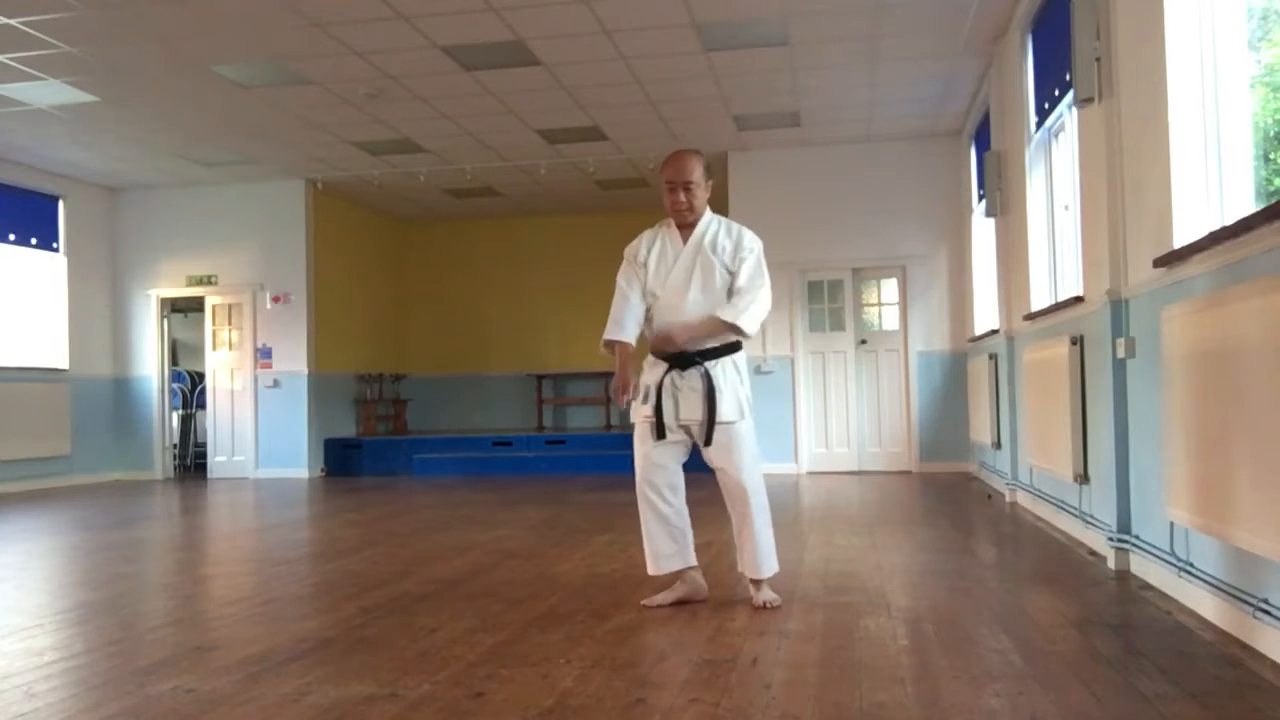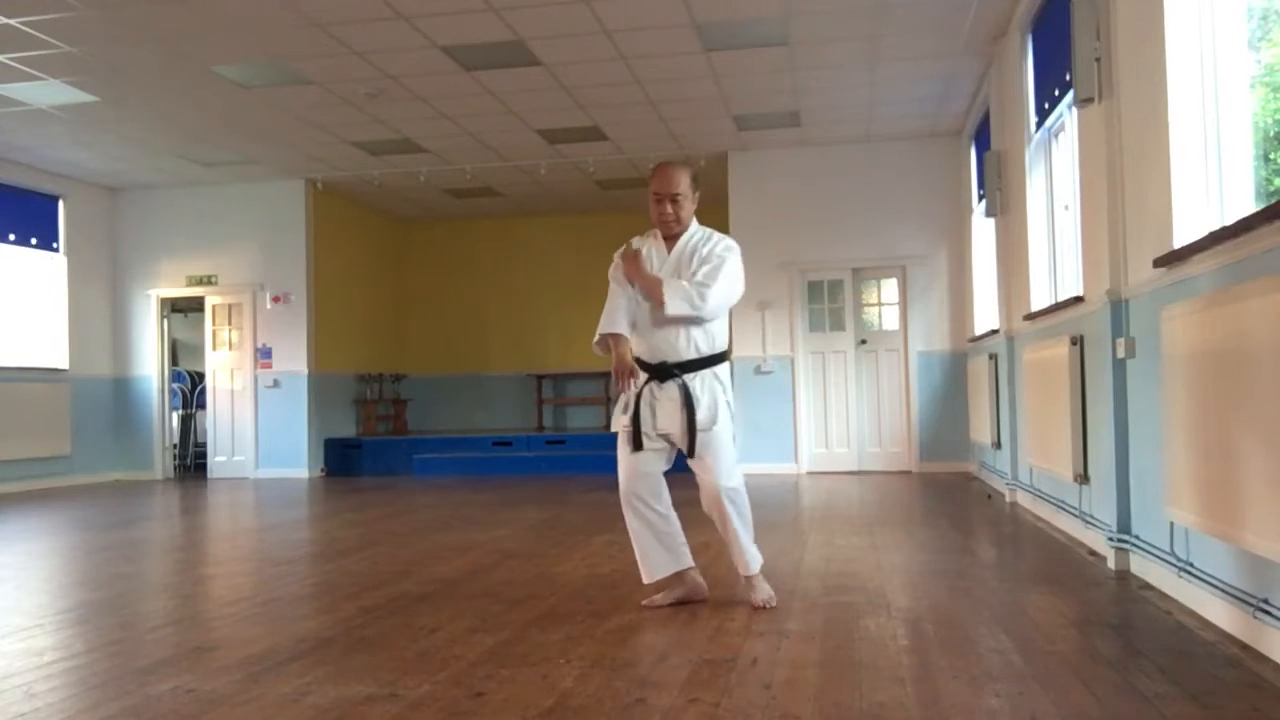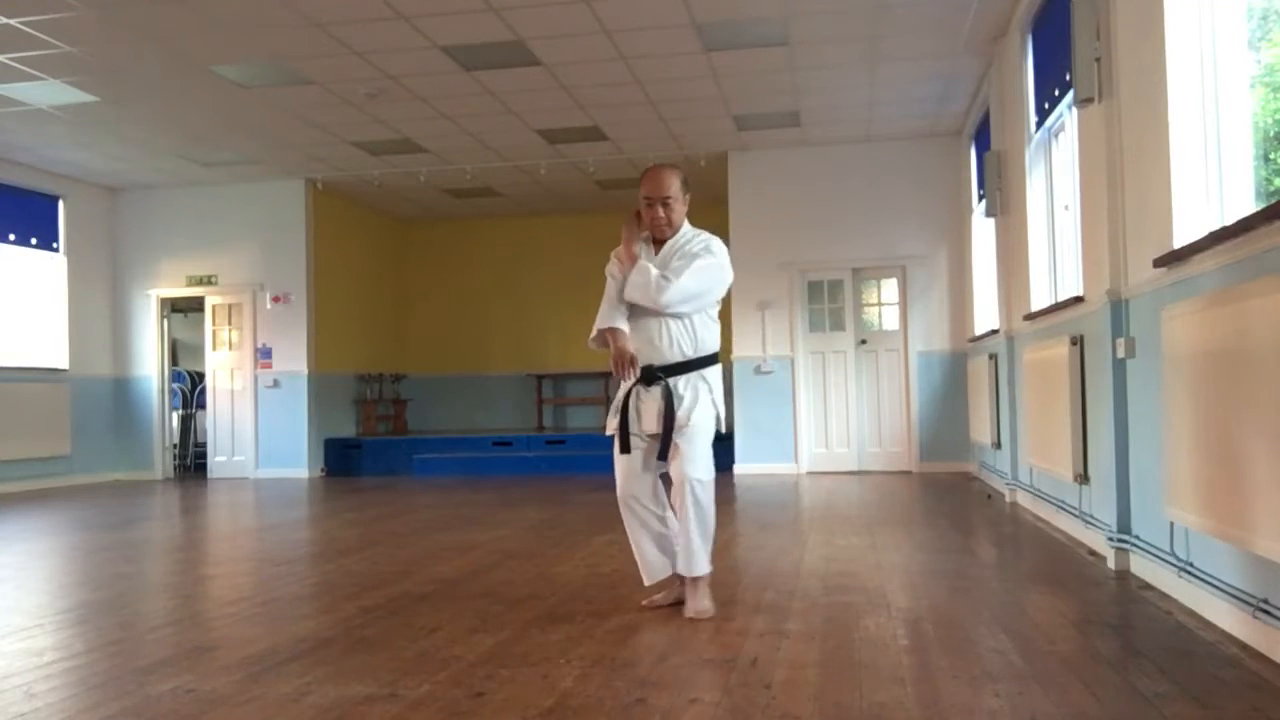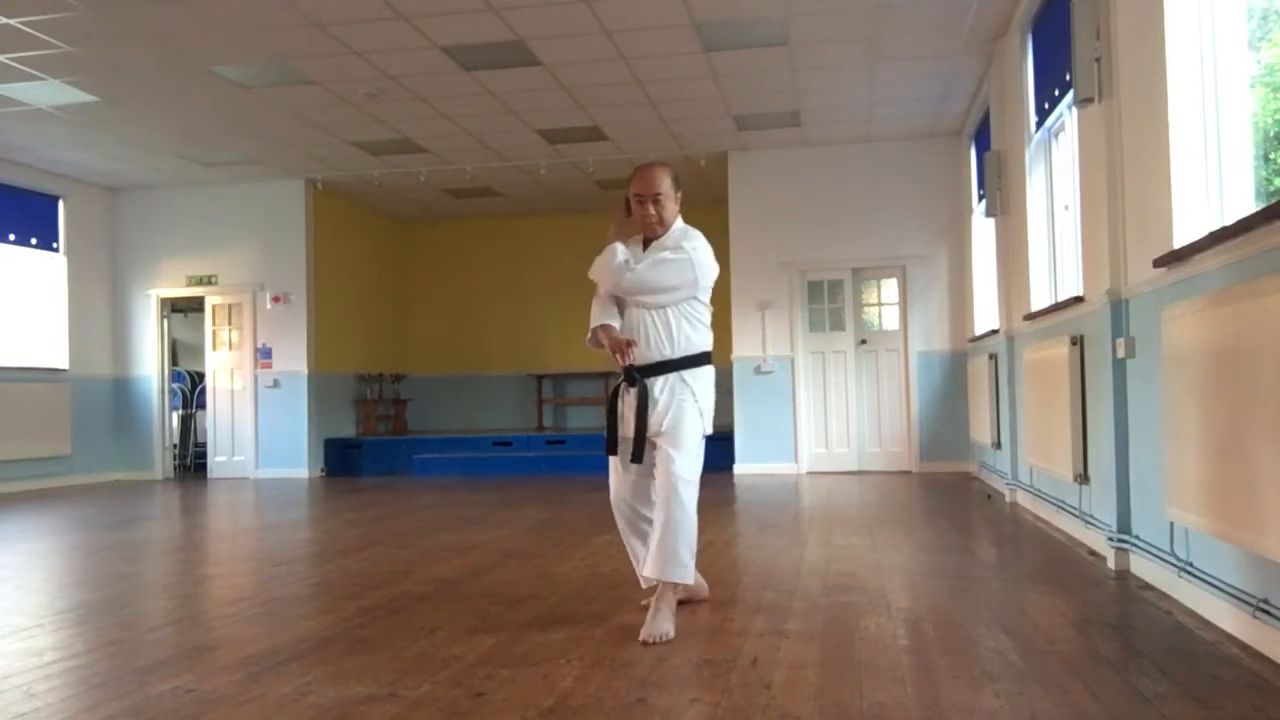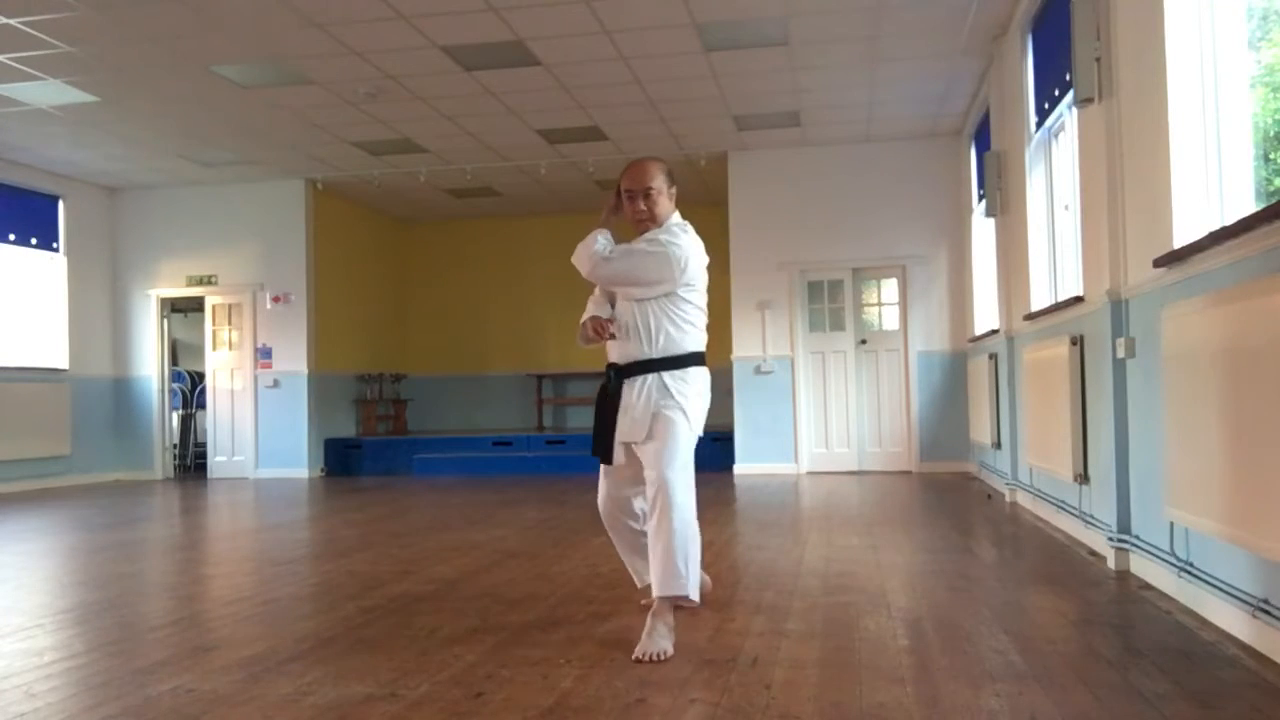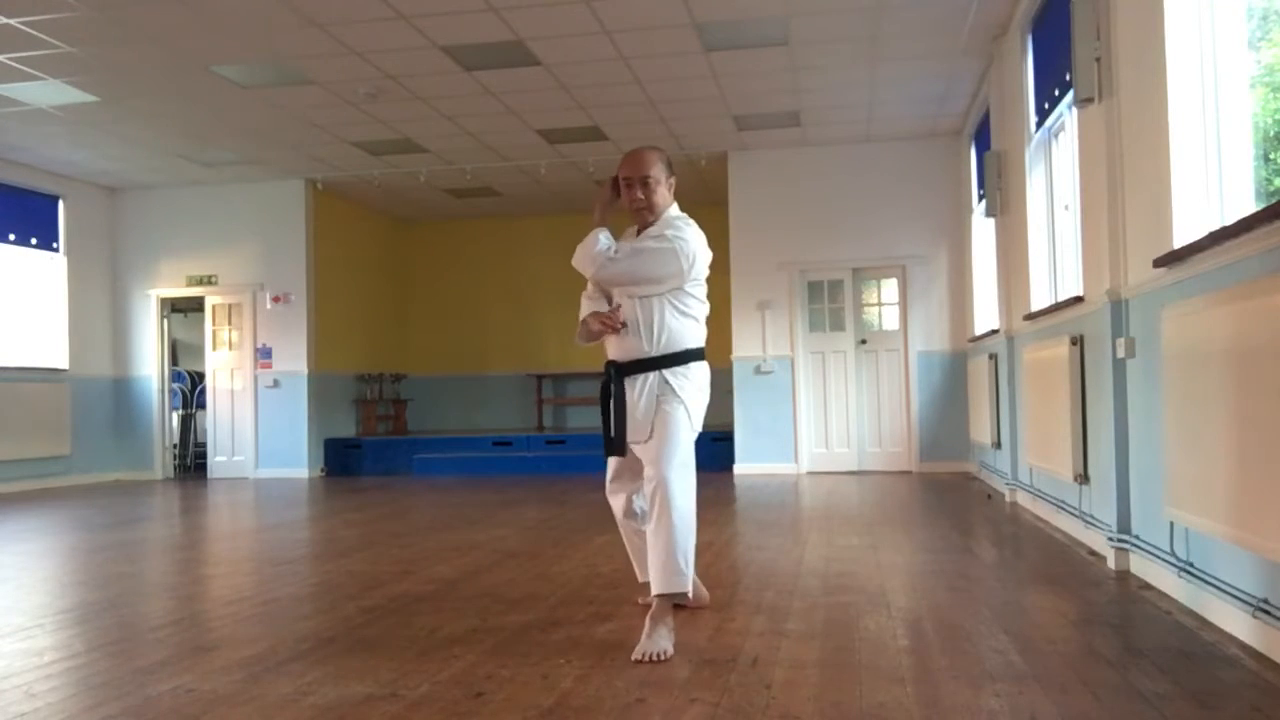
dt=0.3s
person 1, frame 1
left shoulder: (738, 240)
right shoulder: (644, 246)
left elbow: (752, 303)
right elbow: (627, 306)
left wrist: (689, 332)
right wrist: (624, 363)
left hip: (718, 375)
right hip: (661, 377)
left knee: (741, 478)
right knee: (654, 478)
left ankle: (759, 577)
right ankle: (688, 577)
person 1, frame 2
left shoulder: (720, 249)
right shoulder: (632, 254)
left elbow: (700, 301)
right elbow: (618, 309)
left wrist: (643, 278)
right wrist: (620, 352)
left hip: (700, 384)
right hip: (645, 387)
left knee: (721, 482)
right knee: (636, 485)
left ankle: (752, 573)
right ankle: (684, 577)
person 1, frame 3
left shoulder: (708, 252)
right shoulder: (628, 258)
left elbow: (661, 295)
right elbow: (613, 306)
left wrist: (629, 250)
right wrist: (616, 342)
left hip: (691, 385)
right hip: (639, 386)
left knee: (690, 477)
right knee: (634, 488)
left ankle: (697, 579)
right ankle: (683, 577)
person 1, frame 4
left shoulder: (691, 249)
right shoulder: (628, 253)
left elbow: (616, 279)
right elbow: (605, 303)
left wrist: (615, 238)
right wrist: (608, 334)
left hip: (680, 385)
right hip: (633, 388)
left knee: (675, 482)
right knee: (627, 493)
left ankle: (664, 596)
right ankle: (684, 579)
person 1, frame 5
left shoulder: (676, 245)
right shoulder: (637, 249)
left elbow: (594, 265)
right elbow: (604, 297)
left wrist: (605, 223)
right wrist: (593, 322)
left hip: (671, 386)
right hip: (629, 388)
left knee: (669, 489)
right knee: (617, 499)
left ankle: (663, 612)
right ankle: (685, 579)
person 1, frame 6
left shoulder: (680, 239)
right shoulder: (632, 239)
left elbow: (598, 267)
right elbow: (597, 292)
left wrist: (599, 215)
right wrist: (594, 319)
left hip: (672, 381)
right hip: (629, 384)
left knee: (666, 483)
right knee: (626, 493)
left ankle: (662, 611)
right ankle: (681, 585)
